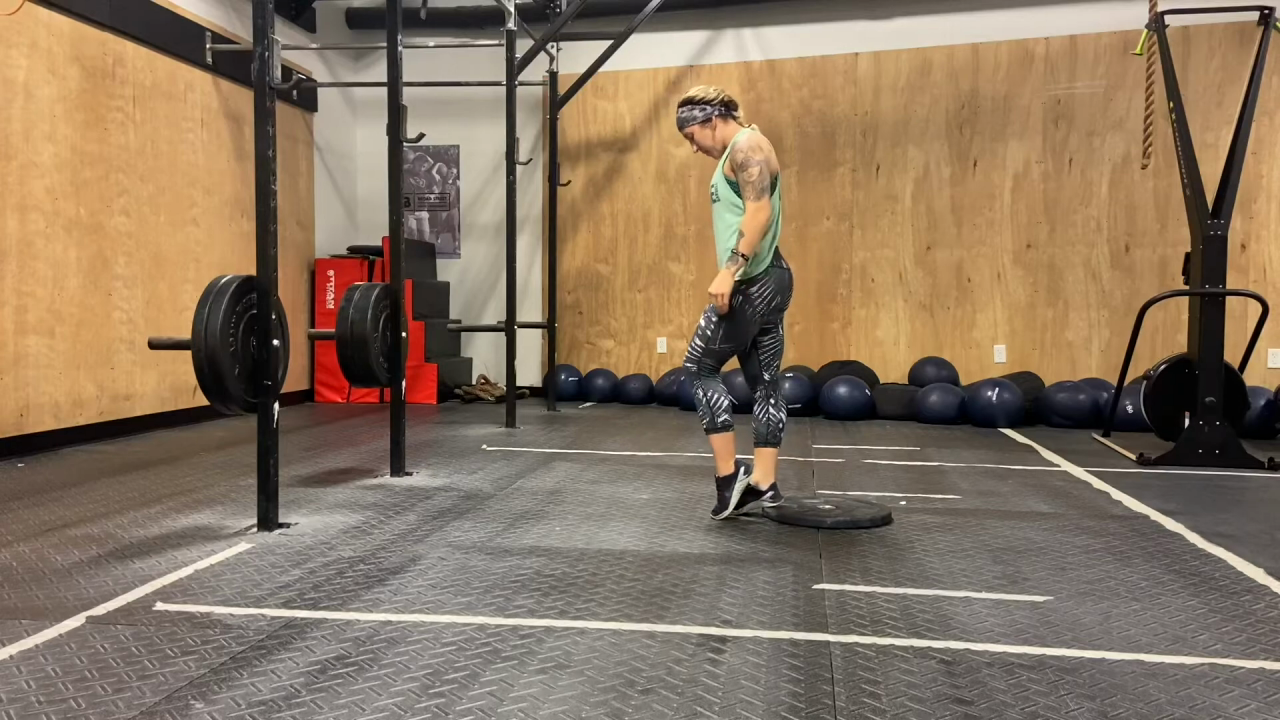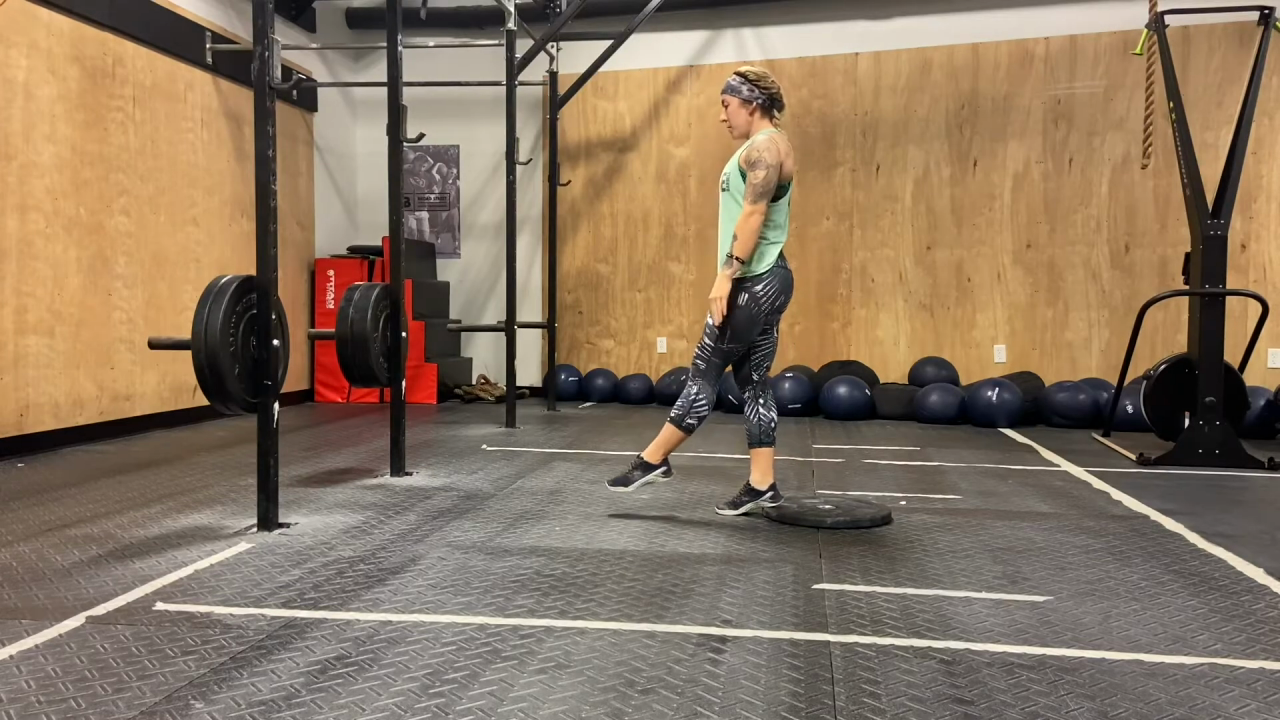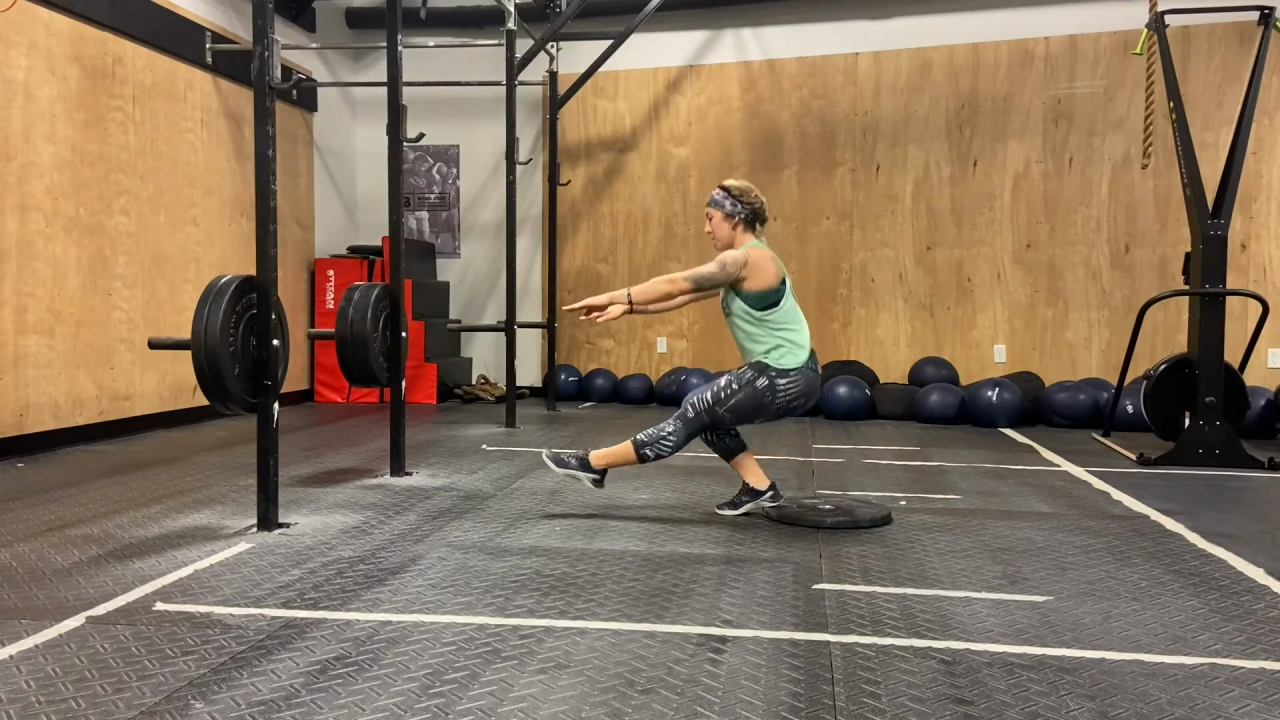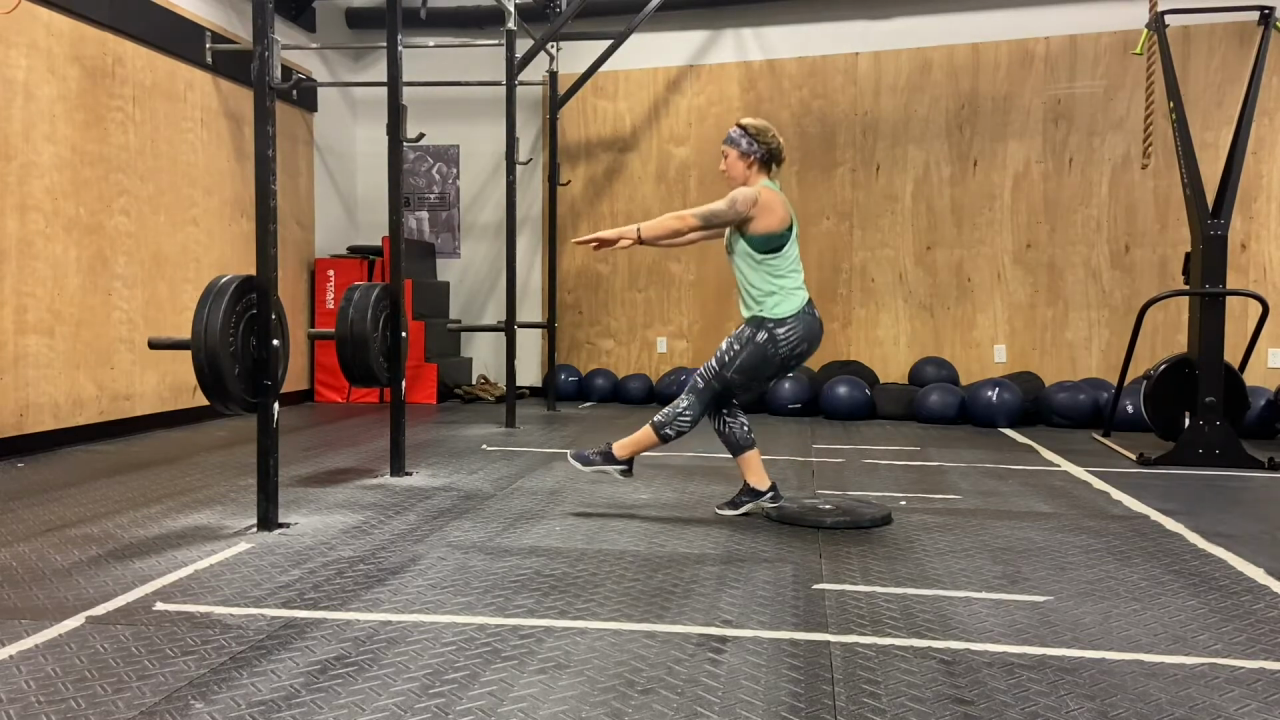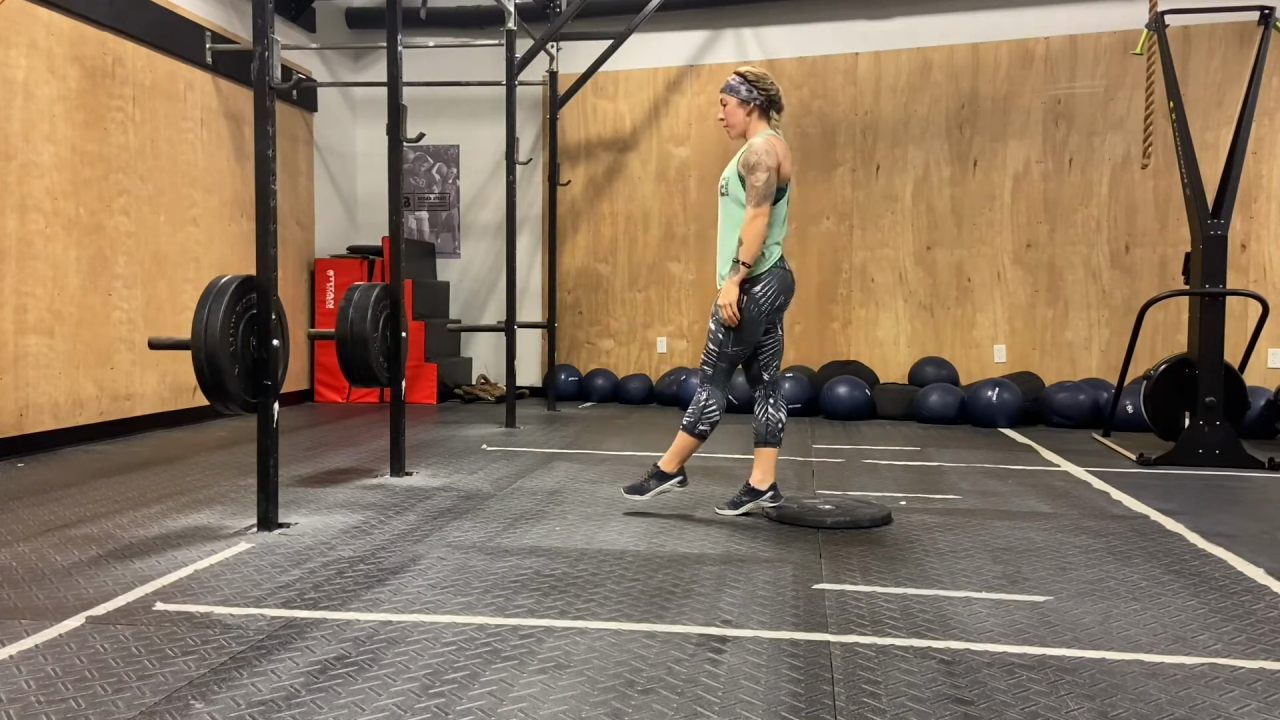
dt=1s
person 1, frame 1
left shoulder: (747, 146)
right shoulder: (740, 152)
left elbow: (759, 212)
left wrist: (728, 272)
left hip: (753, 282)
right hip: (766, 281)
left knee: (700, 367)
right knee: (763, 382)
left ankle: (729, 471)
right ankle: (763, 484)
person 1, frame 2
left shoulder: (765, 145)
right shoulder: (760, 147)
left elbow: (753, 216)
left wrist: (725, 276)
right wrist: (730, 277)
left hip: (756, 282)
right hip: (763, 281)
left knee: (706, 372)
right knee: (752, 382)
left ankle: (653, 460)
right ankle: (762, 485)
person 1, frame 3
left shoulder: (745, 260)
right shoulder: (744, 262)
left elbow: (676, 285)
right elbow: (685, 295)
left wrist: (614, 296)
right wrist: (626, 307)
left hip: (787, 382)
right hip: (784, 374)
left knee: (690, 419)
right knee: (699, 409)
left ankle: (594, 464)
right ankle: (759, 486)
person 1, frame 4
left shoulder: (753, 198)
right shoulder: (760, 199)
left elbow: (687, 222)
right elbow: (702, 231)
left wrist: (625, 233)
right wrist: (636, 238)
left hip: (779, 328)
right hip: (790, 325)
left knee: (700, 392)
right knee: (717, 398)
left ankle: (617, 455)
right ankle: (760, 488)
person 1, frame 5
left shoulder: (761, 147)
right shoulder: (764, 149)
left elbow: (757, 217)
left wrist: (733, 280)
left hip: (754, 283)
right hip: (768, 281)
left knee: (712, 379)
right knee: (763, 382)
left ankle: (668, 471)
right ankle: (763, 486)
